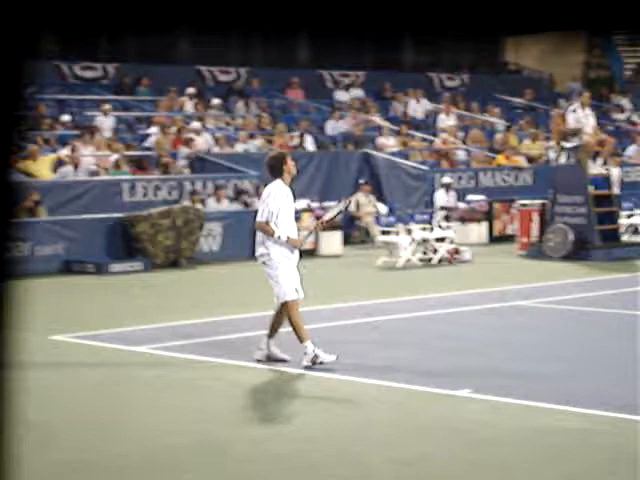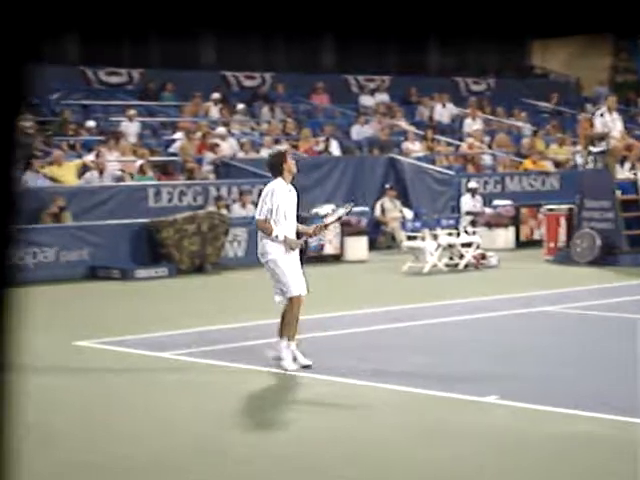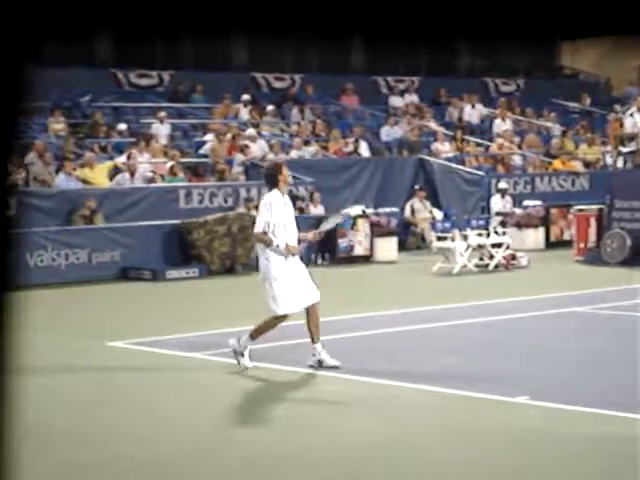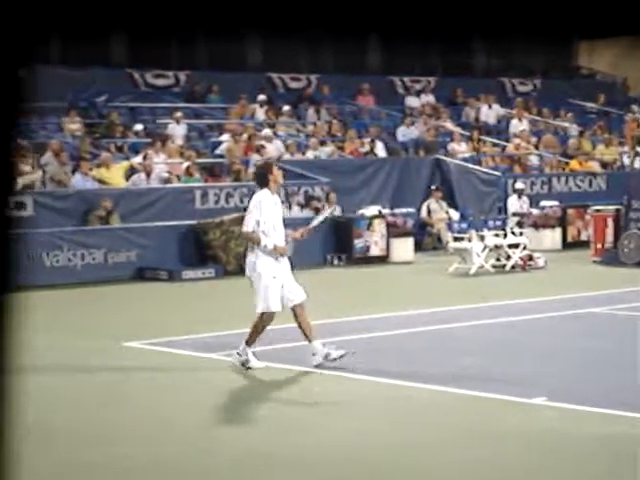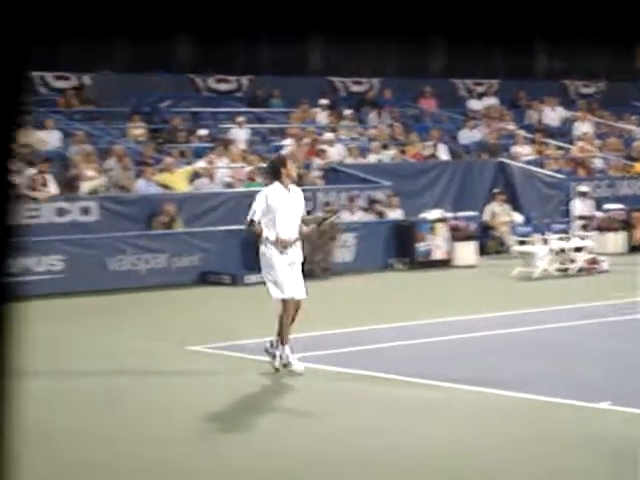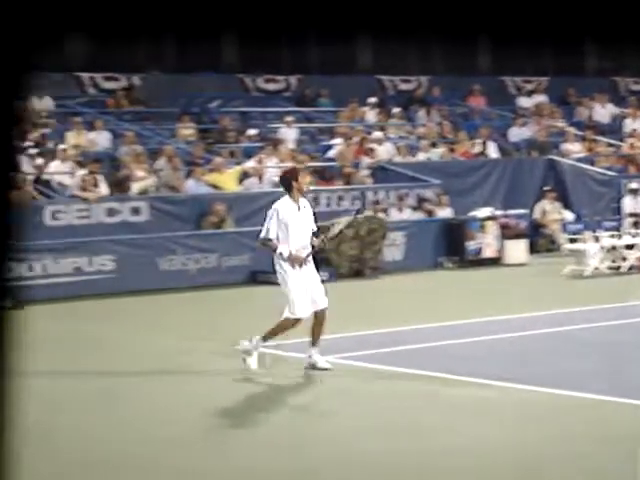
dt=0.2s
person 1, frame 1
left shoulder: (286, 191)
right shoulder: (273, 191)
right elbow: (260, 225)
right wrist: (287, 239)
left hip: (286, 255)
right hip: (275, 255)
left knee: (287, 303)
right knee: (290, 302)
left ankle: (267, 347)
right ankle: (311, 352)
person 1, frame 2
left shoulder: (291, 191)
right shoulder: (272, 190)
right elbow: (260, 223)
left wrist: (307, 230)
right wrist: (285, 238)
left hip: (289, 253)
right hip: (274, 253)
left knee: (295, 300)
right knee: (295, 298)
left ankle: (287, 349)
right ankle: (285, 348)
person 1, frame 3
left shoulder: (285, 200)
right shoulder: (270, 201)
right elbow: (259, 234)
left wrist: (305, 236)
right wrist: (285, 246)
left hip: (292, 263)
right hip: (276, 266)
left knee: (312, 305)
right knee: (283, 314)
left ankle: (318, 354)
right ankle: (241, 344)
person 1, frame 4
left shoulder: (274, 200)
right shoulder: (260, 202)
right elbow: (247, 234)
left wrist: (292, 235)
right wrist: (272, 246)
left hip: (279, 264)
right hip: (263, 265)
left knee: (298, 305)
right knee: (268, 312)
left ankle: (318, 350)
right ankle: (244, 352)
person 1, frame 5
left shoulder: (297, 193)
right shoulder: (266, 194)
right elbow: (252, 223)
left wrist: (305, 229)
right wrist: (274, 238)
left hip: (293, 254)
right hip: (273, 255)
left knee: (297, 302)
right knee: (291, 301)
left ankle: (277, 347)
right ankle: (285, 352)
person 1, frame 6
left shoulder: (305, 205)
right shoulder: (278, 209)
right elbow: (266, 240)
left wrist: (315, 242)
right wrist: (289, 255)
left hip: (307, 266)
right hip: (289, 269)
left knee: (320, 311)
right knee: (295, 317)
left ankle: (314, 355)
right ankle: (254, 345)
